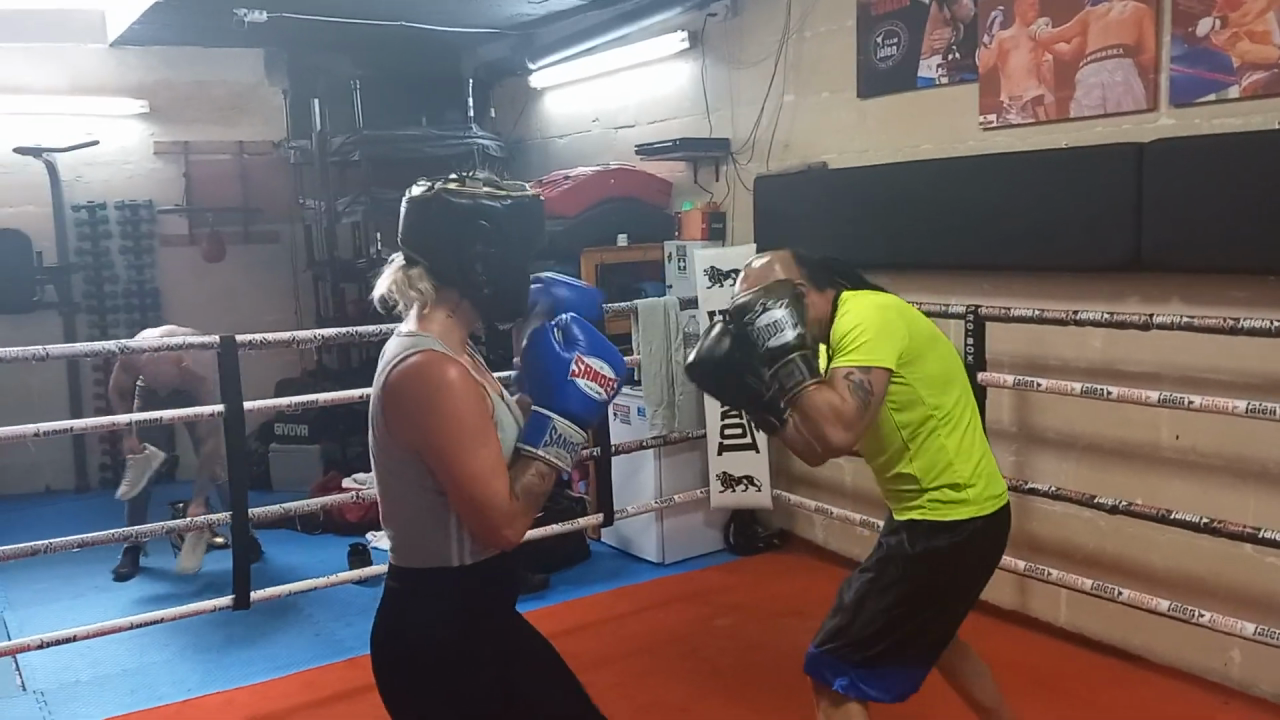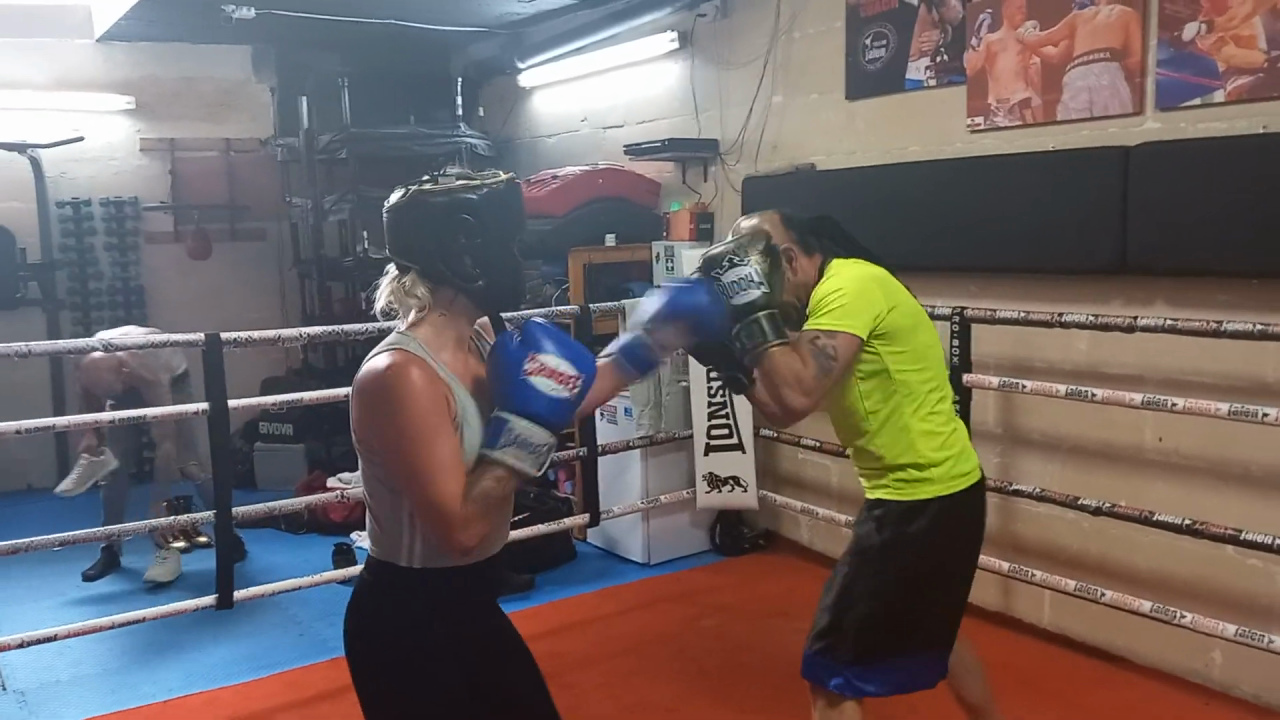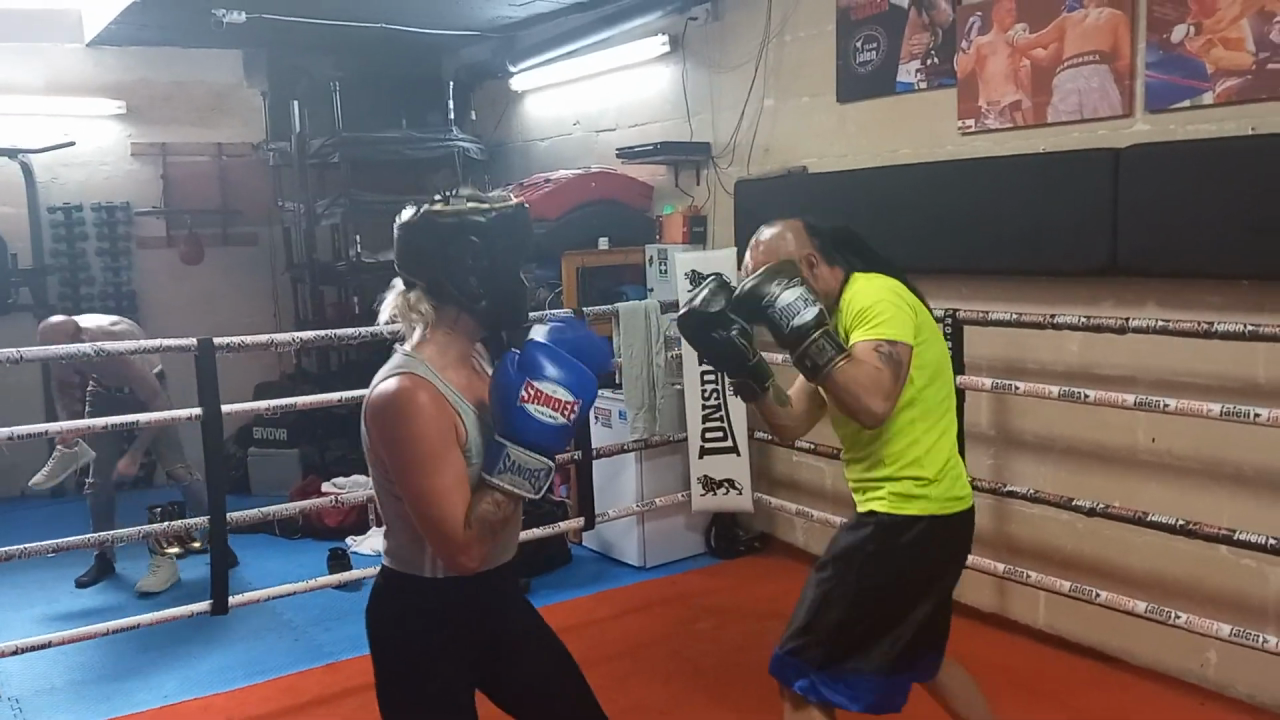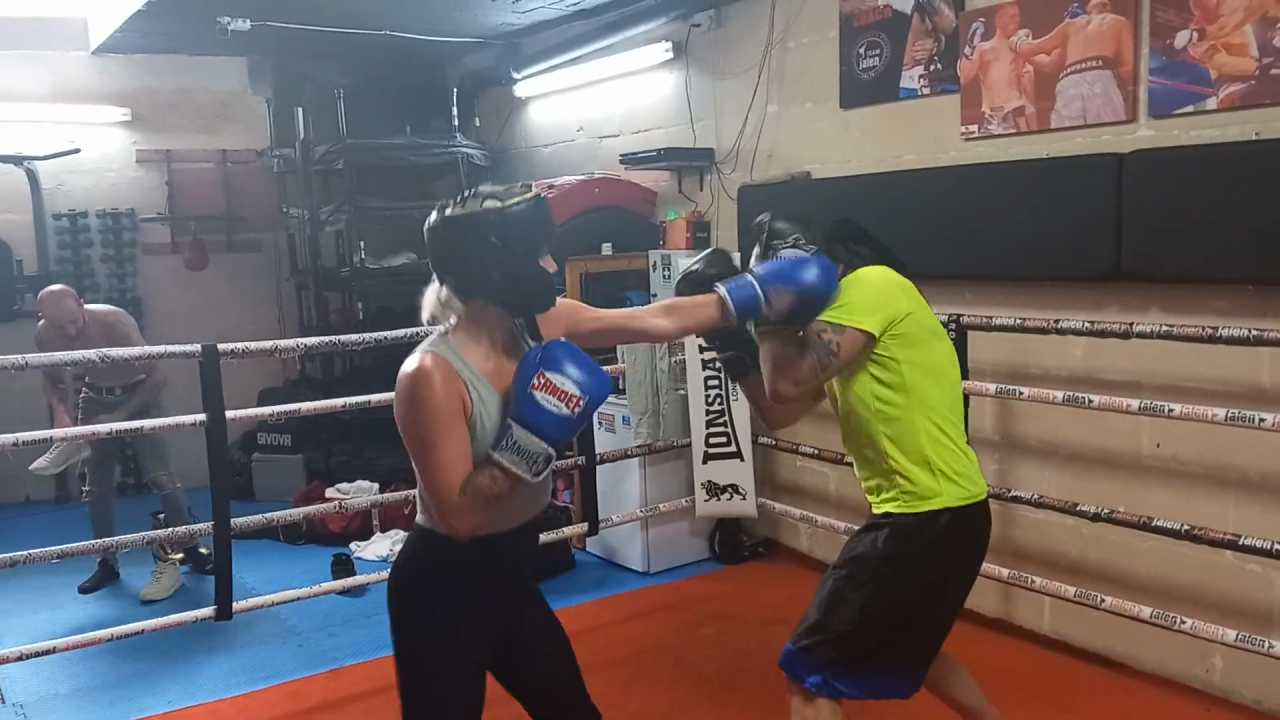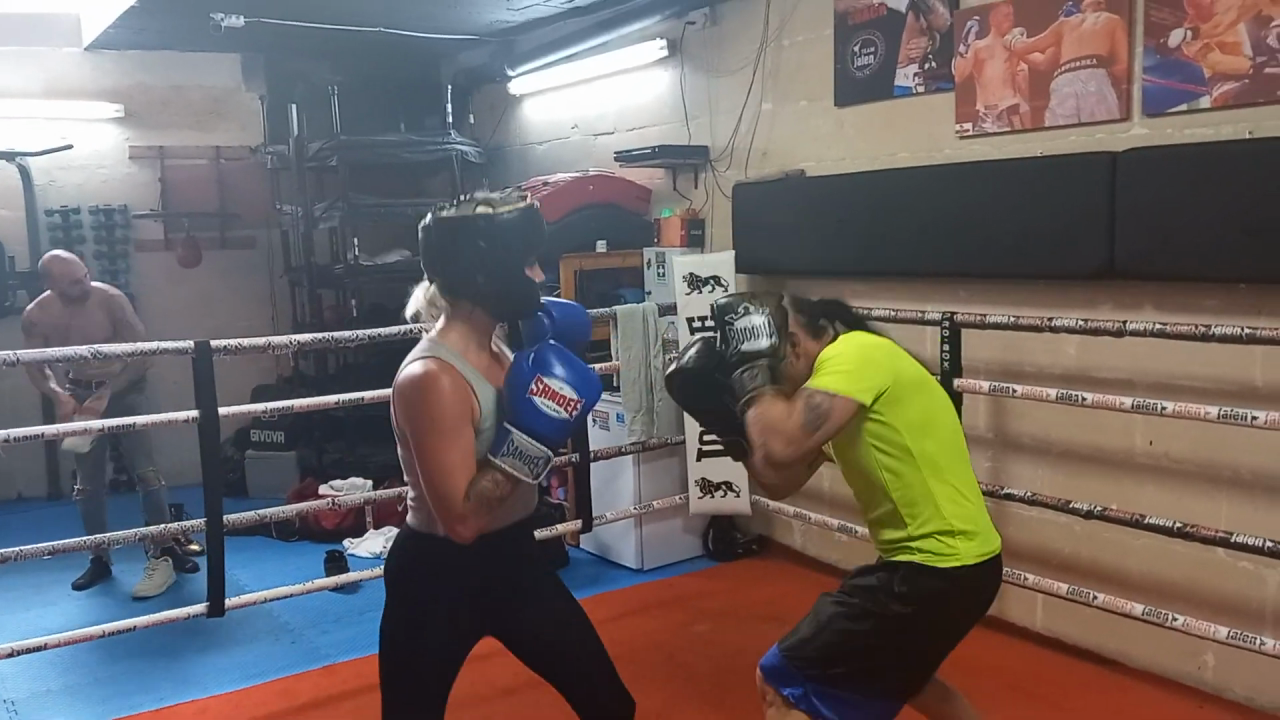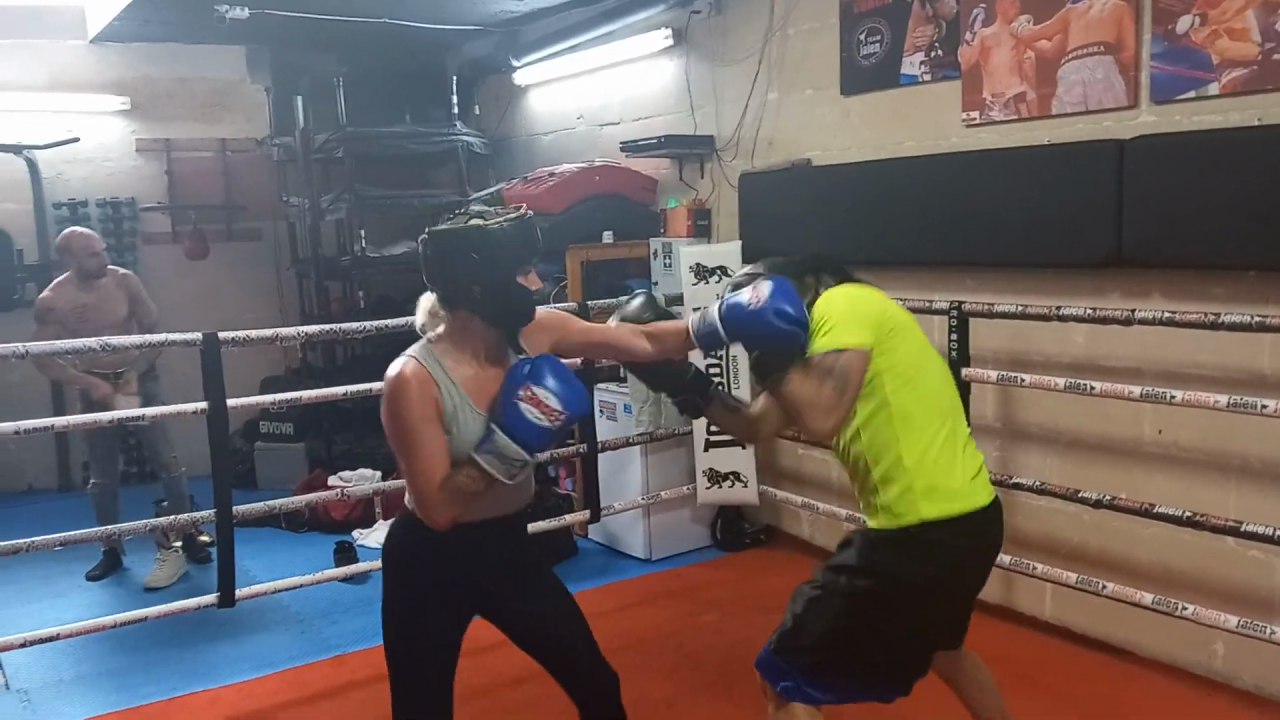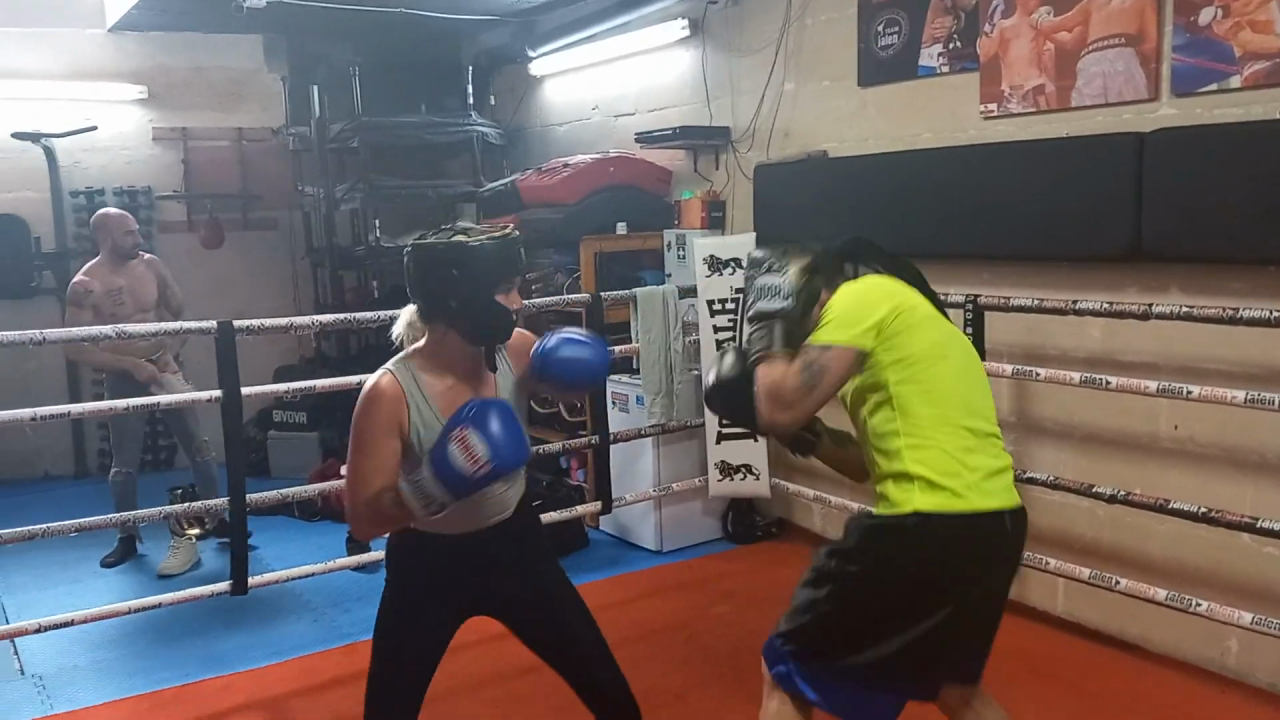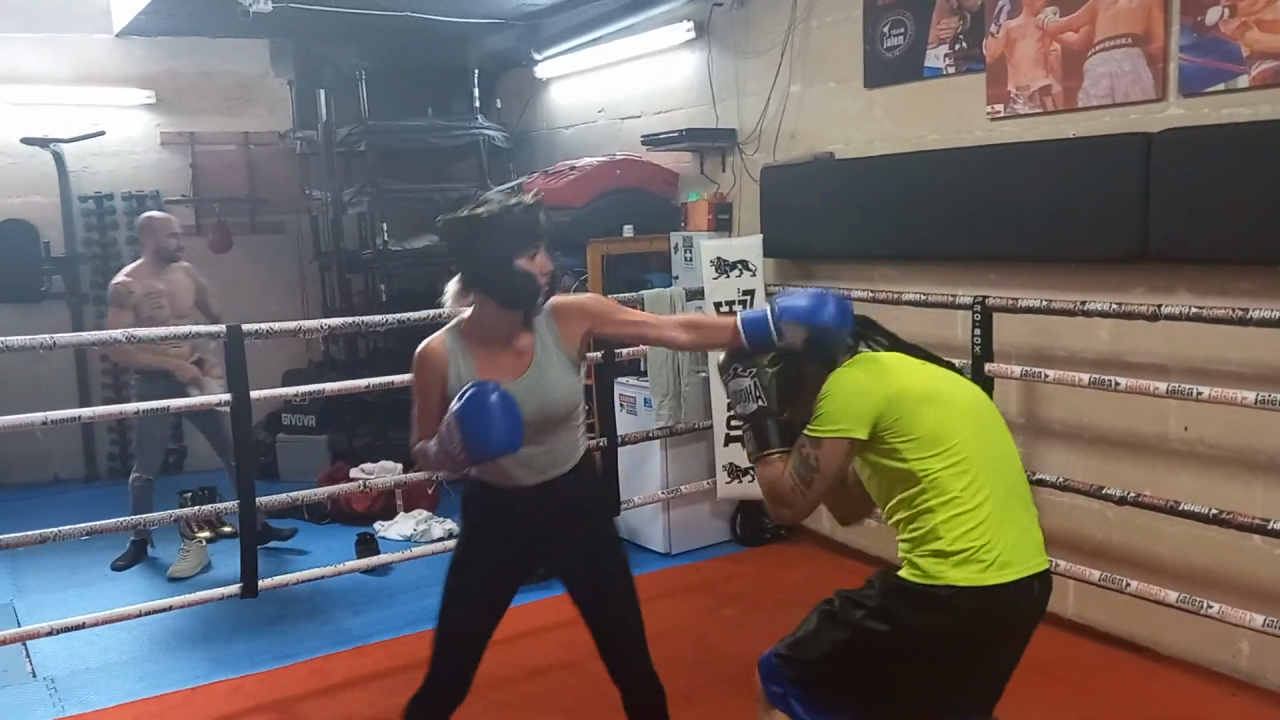
dt=0.2s
person 1, frame 1
left shoulder: (444, 348)
right shoulder: (431, 373)
left elbow: (495, 443)
right elbow: (503, 523)
left wrist: (544, 373)
right wrist: (563, 414)
left hip: (482, 614)
right hip: (435, 631)
person 1, frame 2
left shoulder: (479, 338)
right shoulder: (398, 375)
left elbow: (563, 404)
right elbow: (462, 529)
left wrist: (643, 345)
right wrist: (523, 424)
left hip: (467, 605)
right hip: (403, 619)
person 1, frame 3
left shoulder: (477, 353)
right shoulder: (407, 395)
right elbow: (465, 548)
left wrist: (552, 375)
right wrist: (528, 445)
left hip: (496, 599)
right hip: (424, 620)
person 1, frame 4
left shoulder: (535, 327)
right shoulder: (431, 374)
left elbow: (655, 321)
right elbow: (456, 517)
left wrist: (757, 295)
right wrist: (531, 434)
left hip: (507, 573)
right hip: (442, 586)
person 1, frame 5
left shoulder: (487, 340)
right shoulder: (428, 378)
left elbow: (530, 393)
right elbow: (462, 521)
left wrist: (557, 353)
right wrist: (531, 437)
left hip: (512, 559)
right hip: (437, 573)
person 1, frame 6
left shoulder: (533, 334)
right shoulder: (411, 379)
left elbow: (637, 344)
right elbow: (438, 510)
right wrist: (511, 438)
left hip: (507, 553)
right hip: (433, 565)
person 1, frame 7
left shoulder: (514, 347)
right shoulder: (389, 393)
left elbow: (547, 390)
right elbow: (363, 518)
left wrist: (566, 373)
right wrist: (440, 479)
left hip: (517, 548)
right hip: (427, 567)
person 1, frame 8
left shoulder: (567, 317)
right shoulder: (438, 355)
left elbow: (681, 332)
right elbow: (425, 456)
left wrist: (768, 325)
right wrist: (449, 447)
left hip: (575, 509)
right hip: (498, 529)
left knee: (632, 669)
person 2, frame 1
left shoulder: (868, 317)
right shoulder: (844, 331)
left elbow: (839, 432)
right elbow: (815, 448)
left wrist: (783, 348)
right wrist: (751, 391)
left hip: (948, 520)
right hip: (964, 513)
left knee: (835, 672)
right knee: (929, 632)
person 2, frame 2
left shoulder: (849, 287)
right shoulder: (837, 298)
left elbow: (798, 397)
right elbow: (785, 408)
left wrist: (754, 306)
right wrist: (729, 356)
left hip: (921, 504)
right hip: (949, 494)
left knee: (831, 672)
right knee: (929, 632)
person 2, frame 3
left shoulder: (876, 297)
right shoulder: (842, 313)
left elbow: (874, 403)
right elbow: (792, 423)
left wrist: (802, 327)
right wrist: (737, 361)
left hip: (906, 521)
right hip: (935, 515)
left knee: (801, 677)
right knee: (917, 656)
person 2, frame 4
left shoulder: (869, 285)
right shoulder: (848, 304)
left elbow: (790, 384)
right elbow: (778, 411)
right wrist: (730, 337)
left hip: (924, 519)
right hip: (949, 515)
left knee: (809, 672)
right knee: (912, 649)
person 2, frame 5
left shoulder: (857, 355)
right shoulder: (843, 375)
left elbow: (783, 448)
right elbow: (778, 481)
left wrist: (751, 364)
right wrist: (727, 409)
left hip: (934, 570)
right hip: (962, 563)
left knee: (782, 684)
right knee: (893, 671)
person 2, frame 6
left shoulder: (845, 306)
left elbow: (821, 418)
right elbow: (759, 424)
left wrist: (771, 347)
left hip: (915, 533)
right hip: (972, 523)
left knee: (784, 679)
right knee: (940, 645)
person 2, frame 7
left shoulder: (863, 296)
right shoulder: (907, 322)
left elbow: (783, 409)
left wrist: (767, 324)
left hip: (924, 528)
right hip: (995, 526)
left knee: (787, 669)
person 2, frame 8
left shoulder: (854, 381)
right shoulder: (910, 378)
left elbow: (788, 503)
right elbow: (849, 509)
left wrist: (758, 413)
left hip: (952, 594)
left knee: (782, 686)
person 3, frame 1
left shoulder: (201, 373)
right shoulder: (133, 355)
left elbow: (210, 439)
right elbow: (117, 389)
left wrist: (198, 501)
right wrist: (128, 434)
left hip: (197, 392)
right hip: (150, 388)
left knee: (217, 466)
right knee: (138, 465)
right ankle: (132, 547)
person 3, frame 2
left shoulder: (151, 375)
right shoulder: (91, 360)
left elbow: (165, 444)
right elbow: (87, 393)
left wrist: (158, 506)
right wrist: (90, 433)
left hip: (173, 384)
right hip: (126, 392)
left knee: (192, 464)
right knee: (113, 469)
right ankle: (110, 550)
person 3, frame 3
right shoulder: (62, 344)
left elbow: (158, 405)
right elbow: (64, 387)
left wrist: (134, 456)
right wrist: (67, 425)
left hip: (145, 385)
right hip: (103, 393)
left knee: (177, 467)
right knee: (99, 478)
right ankle: (104, 557)
person 3, frame 4
left shoulder: (114, 323)
right shoulder: (45, 335)
left elbow: (156, 376)
right elbow: (54, 381)
left wrist: (119, 417)
right wrist: (61, 412)
left hip: (138, 393)
right hip: (95, 397)
left knee: (160, 476)
right knee: (96, 486)
left ankle: (190, 549)
right ankle: (107, 563)
person 3, frame 5
left shoulder: (109, 299)
right shoulder: (36, 316)
left elbow: (144, 354)
right elbow: (35, 367)
left wrist: (107, 392)
right wrist: (59, 395)
left hip: (124, 389)
right hip: (81, 393)
left knee: (145, 473)
right knee: (88, 484)
left ankle: (165, 548)
right ankle: (100, 559)
person 3, frame 6
left shoulder: (124, 281)
right shoulder: (52, 301)
left elbow: (155, 332)
right elbow: (44, 359)
left wrist: (134, 374)
right wrist: (86, 382)
left hip: (138, 377)
right hip: (96, 387)
left knee: (166, 460)
right knee: (102, 475)
left ankle: (186, 537)
right ankle: (112, 550)
person 3, frame 7
left shoulder: (151, 266)
right shoulder: (85, 286)
left elbow: (179, 314)
right elbow: (75, 348)
left wrist: (170, 354)
right wrist: (131, 365)
left hip: (163, 367)
right hip: (123, 377)
left knee: (198, 446)
right knee: (125, 464)
left ankle: (216, 521)
right ankle: (128, 538)
person 3, frame 8
left shoulder: (188, 274)
right shoulder: (125, 286)
left elbow: (216, 320)
right elbow: (117, 349)
left wrist: (211, 356)
right wrist: (172, 365)
left hip: (197, 374)
right hip: (153, 382)
left knee: (235, 451)
right knee: (145, 468)
left ankle: (256, 526)
right ankle: (139, 541)
